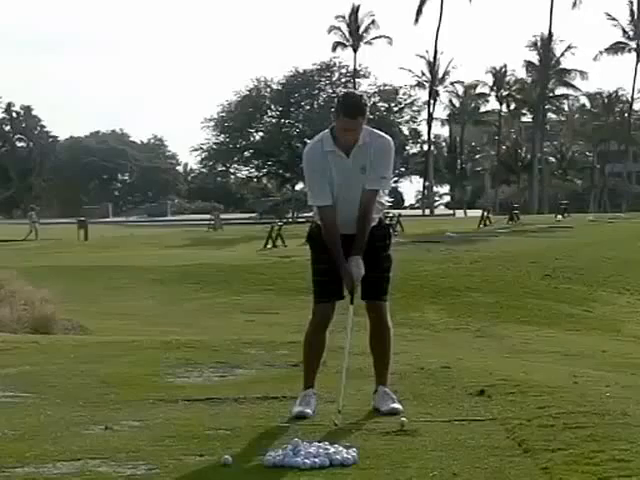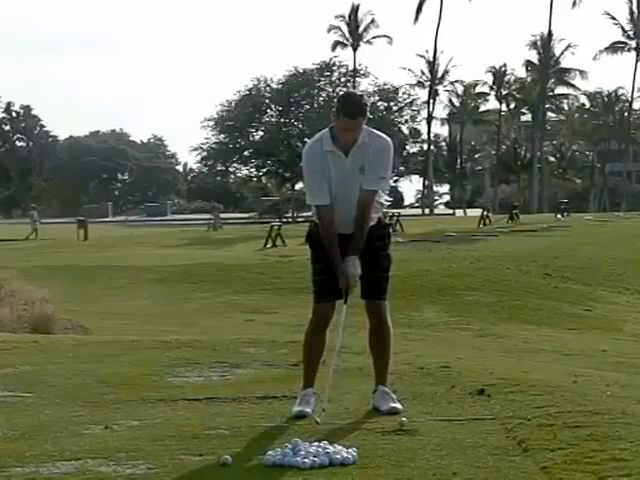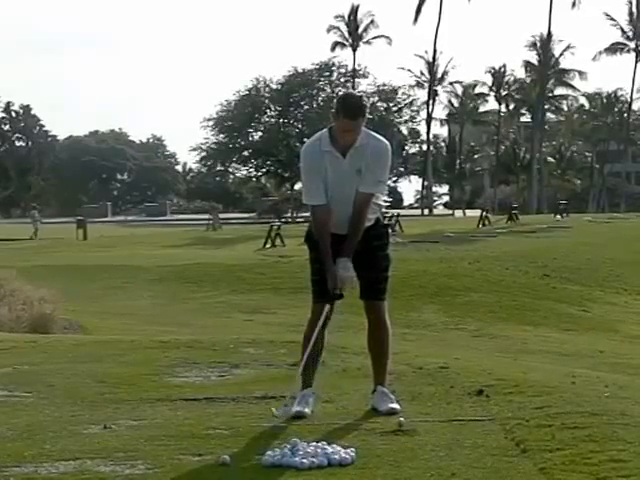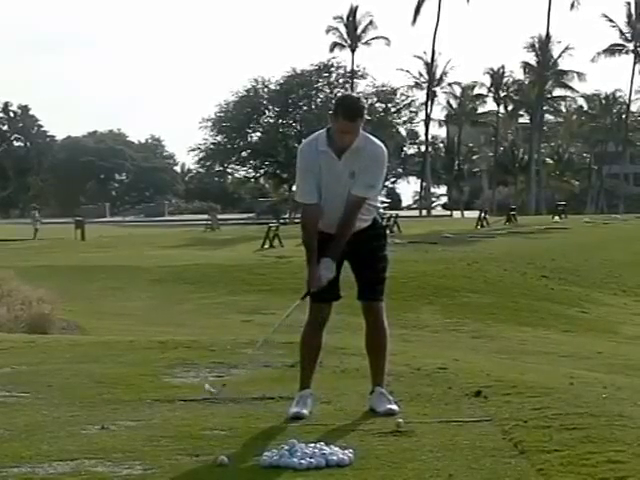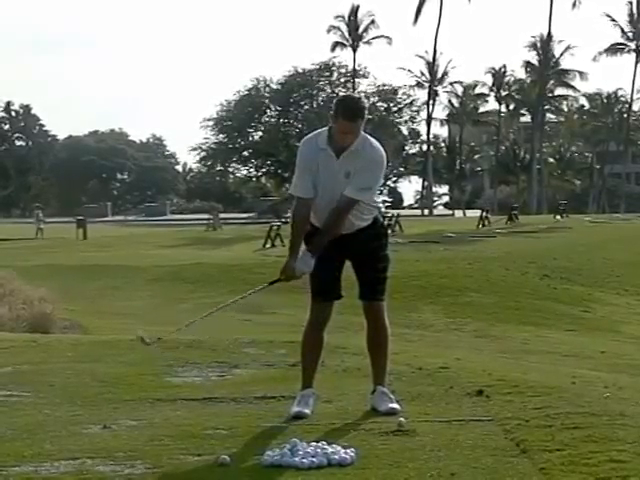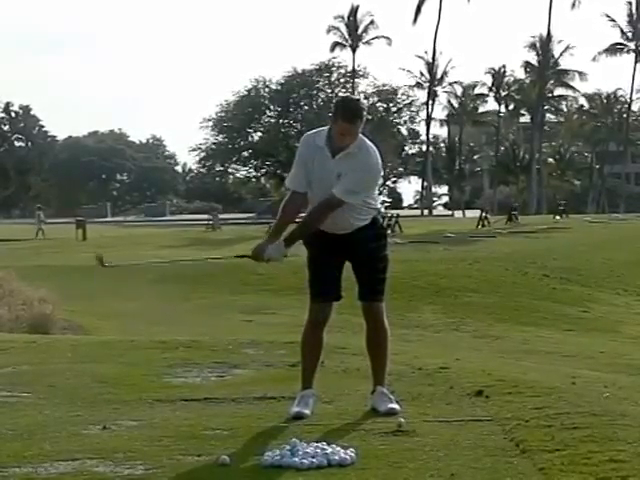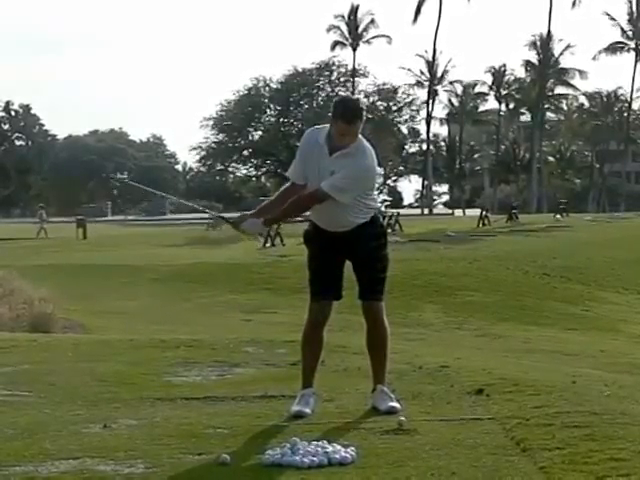
dt=0.7s
person 1, frame 1
left shoulder: (382, 145)
right shoulder: (314, 152)
left elbow: (368, 204)
right elbow: (326, 214)
left wrist: (358, 257)
right wrist: (343, 266)
left hip: (371, 232)
right hip: (328, 235)
left knee: (378, 310)
right knee: (321, 313)
left ankle: (382, 390)
right ankle: (308, 392)
person 1, frame 2
left shoulder: (381, 145)
right shoulder: (313, 151)
left elbow: (366, 205)
right elbow: (324, 213)
left wrist: (355, 256)
right wrist: (339, 265)
left hip: (370, 232)
right hip: (327, 235)
left knee: (378, 310)
right knee: (321, 313)
left ankle: (382, 389)
right ankle: (307, 391)
person 1, frame 3
left shoulder: (379, 148)
right shoulder: (312, 151)
left elbow: (362, 207)
right elbow: (319, 212)
left wrist: (347, 259)
right wrist: (329, 265)
left hip: (368, 233)
right hip: (327, 234)
left knee: (377, 310)
right knee: (319, 312)
left ankle: (380, 390)
right ankle: (306, 390)
person 1, frame 4
left shoulder: (375, 152)
right shoulder: (309, 150)
left elbow: (353, 209)
right elbow: (309, 211)
left wrist: (331, 259)
right wrist: (312, 263)
left hip: (365, 234)
right hip: (323, 234)
left knee: (374, 311)
right knee: (317, 315)
left ankle: (378, 390)
right ankle: (304, 392)
person 1, frame 5
left shoulder: (374, 154)
right shoulder: (310, 147)
left elbow: (343, 209)
right elbow: (302, 205)
left wrist: (311, 253)
right wrist: (293, 254)
left hip: (366, 233)
right hip: (322, 233)
left knee: (376, 311)
right knee: (319, 314)
left ankle: (380, 390)
right ankle: (306, 391)
person 1, frame 6
left shoulder: (368, 159)
right shoulder: (309, 143)
left elbow: (326, 208)
right elbow: (297, 197)
left wrist: (285, 244)
right wrist: (271, 237)
left hip: (364, 234)
right hip: (323, 236)
left knee: (375, 312)
right knee: (318, 314)
left ankle: (380, 390)
right ankle: (306, 392)
person 1, frame 7
left shoulder: (363, 162)
right shoulder: (311, 138)
left elbow: (310, 199)
right elbow: (295, 187)
left wrist: (264, 223)
right wrist: (256, 213)
left hip: (364, 234)
right hip: (324, 234)
left knee: (374, 311)
right knee: (317, 314)
left ankle: (380, 389)
right ankle: (307, 391)
